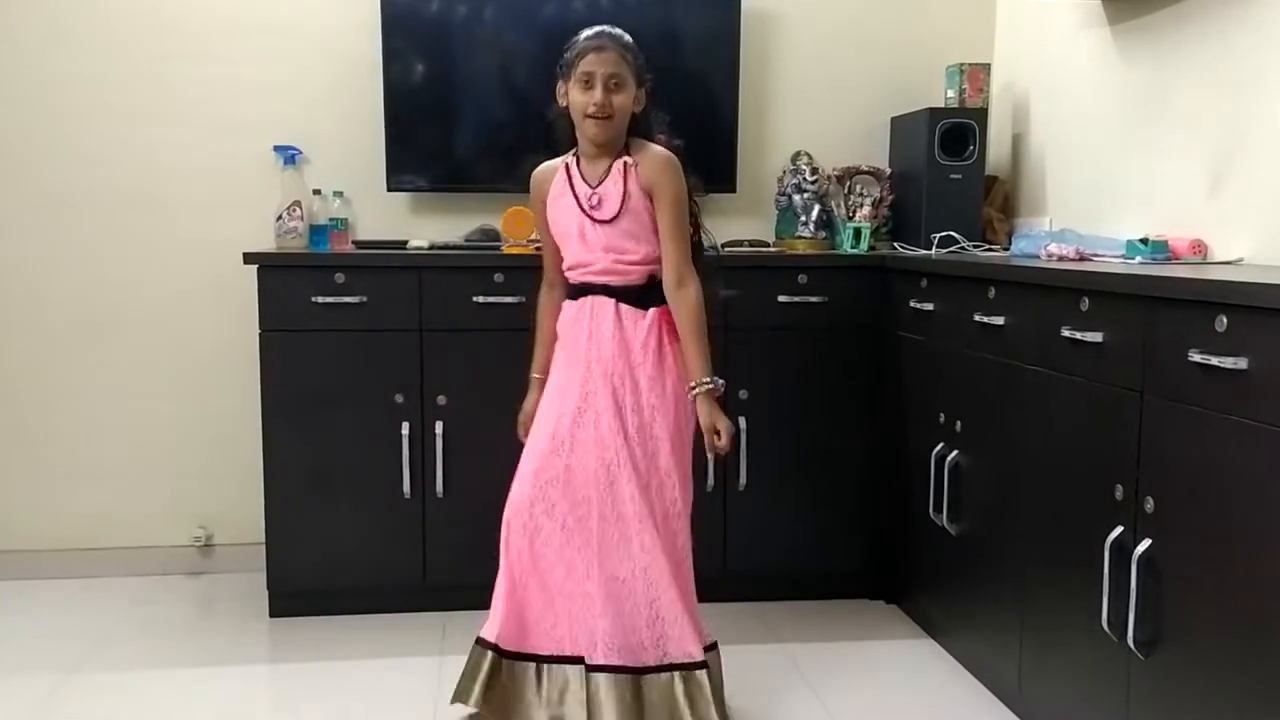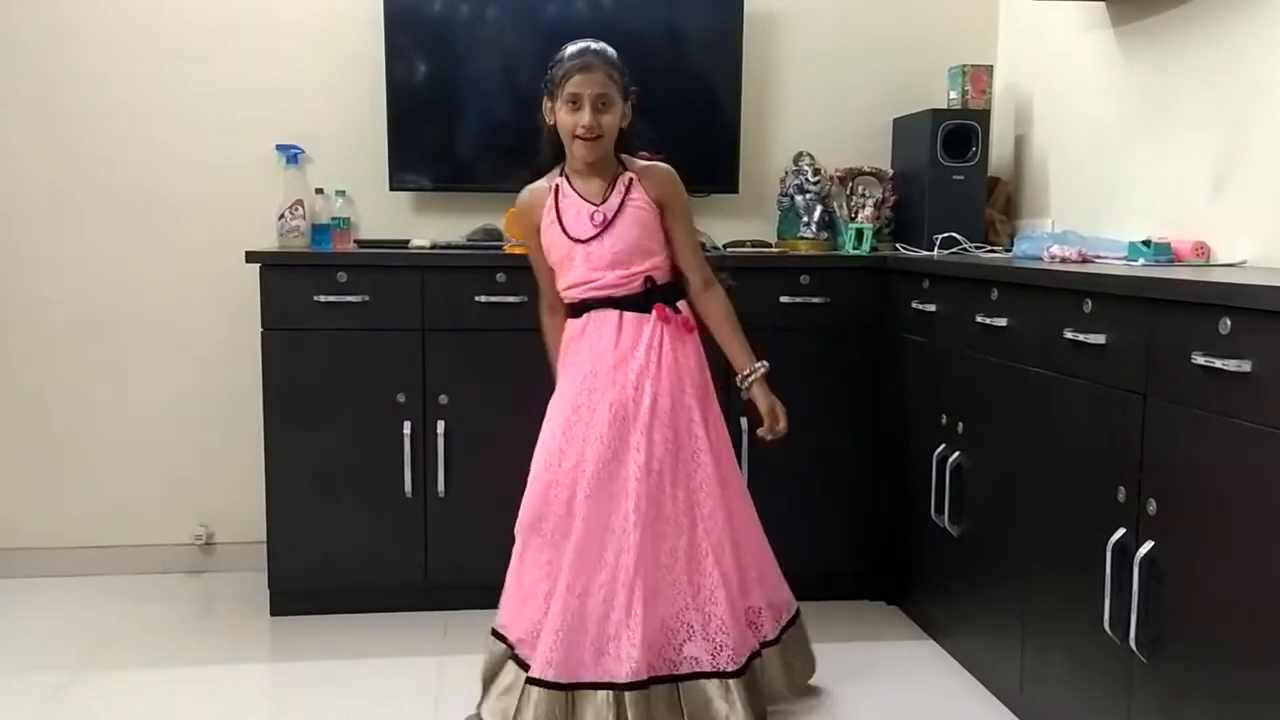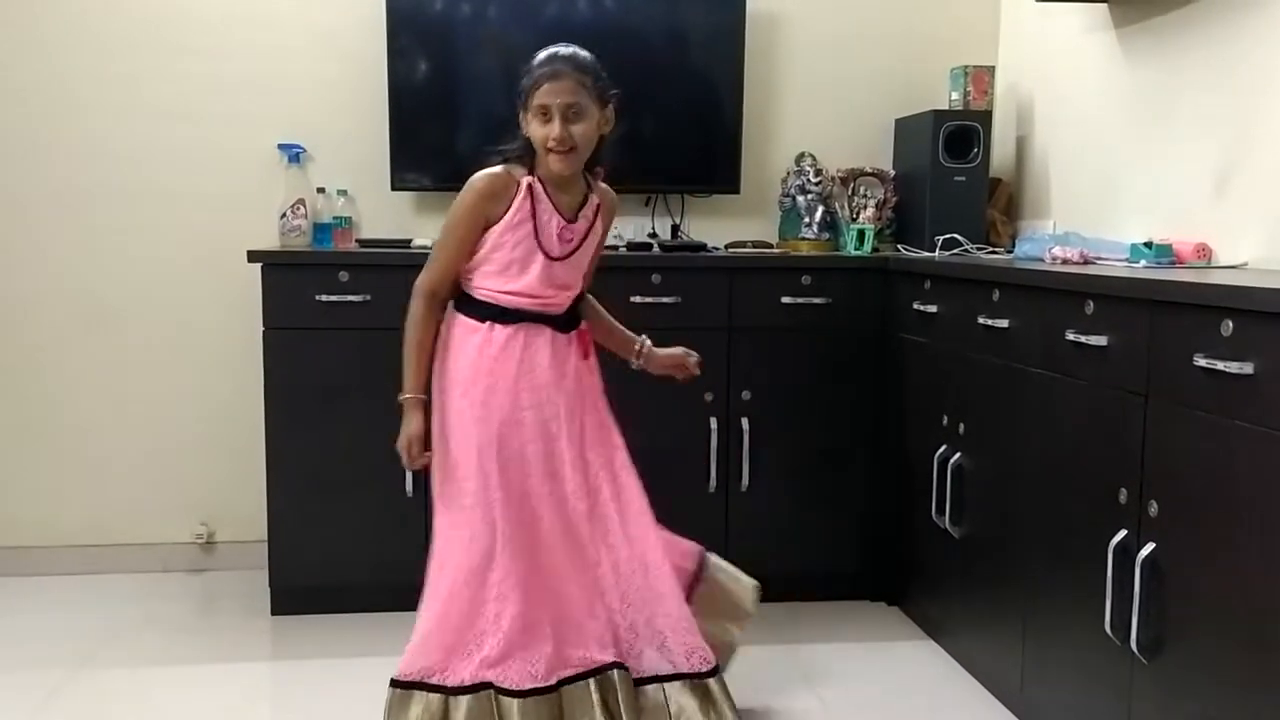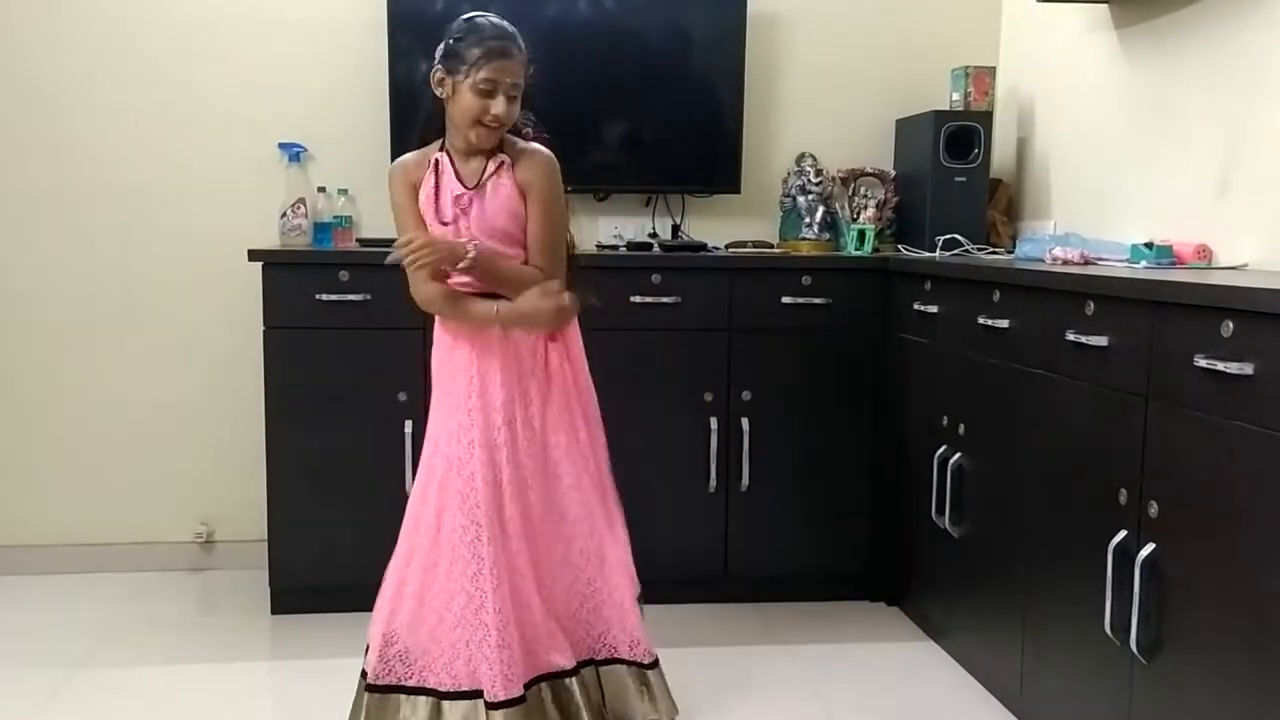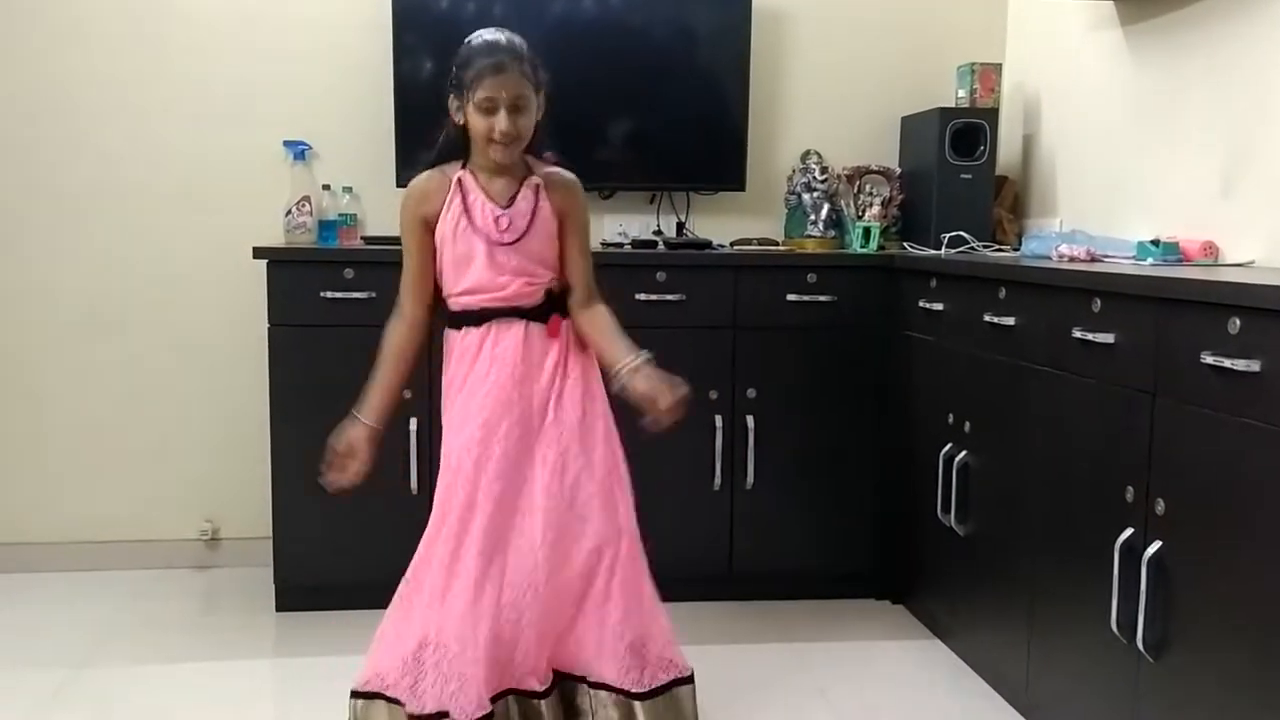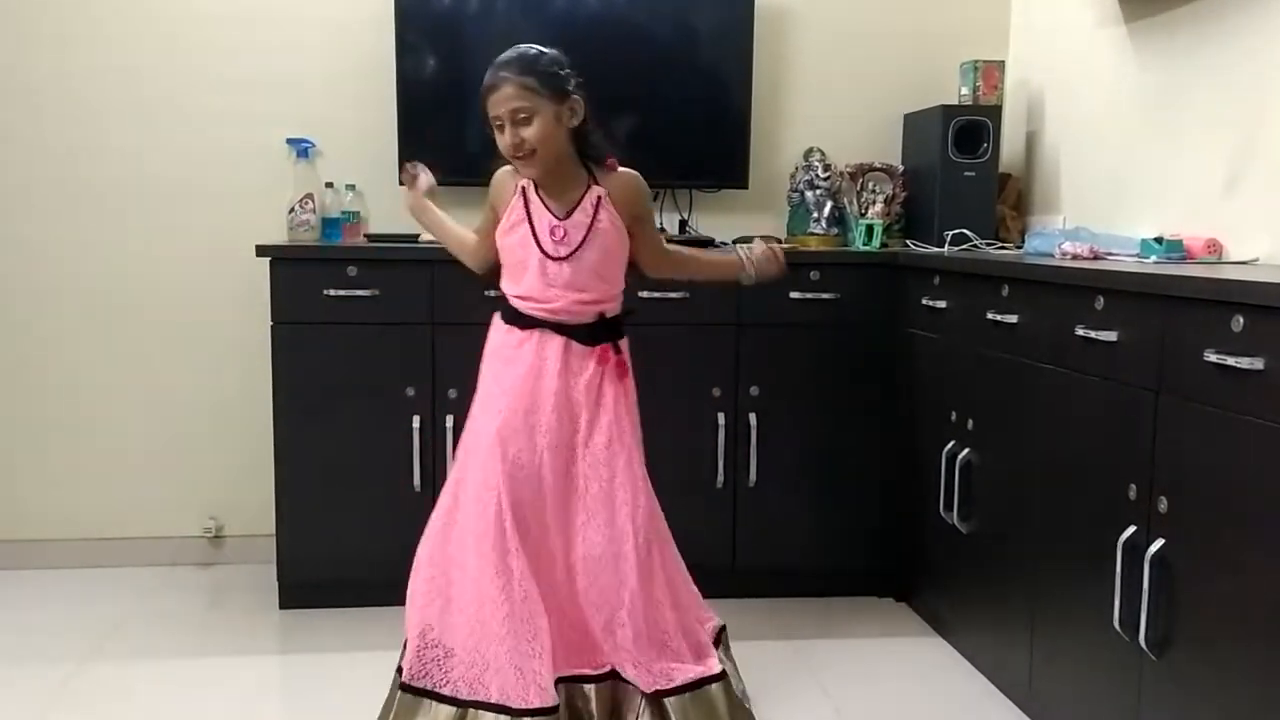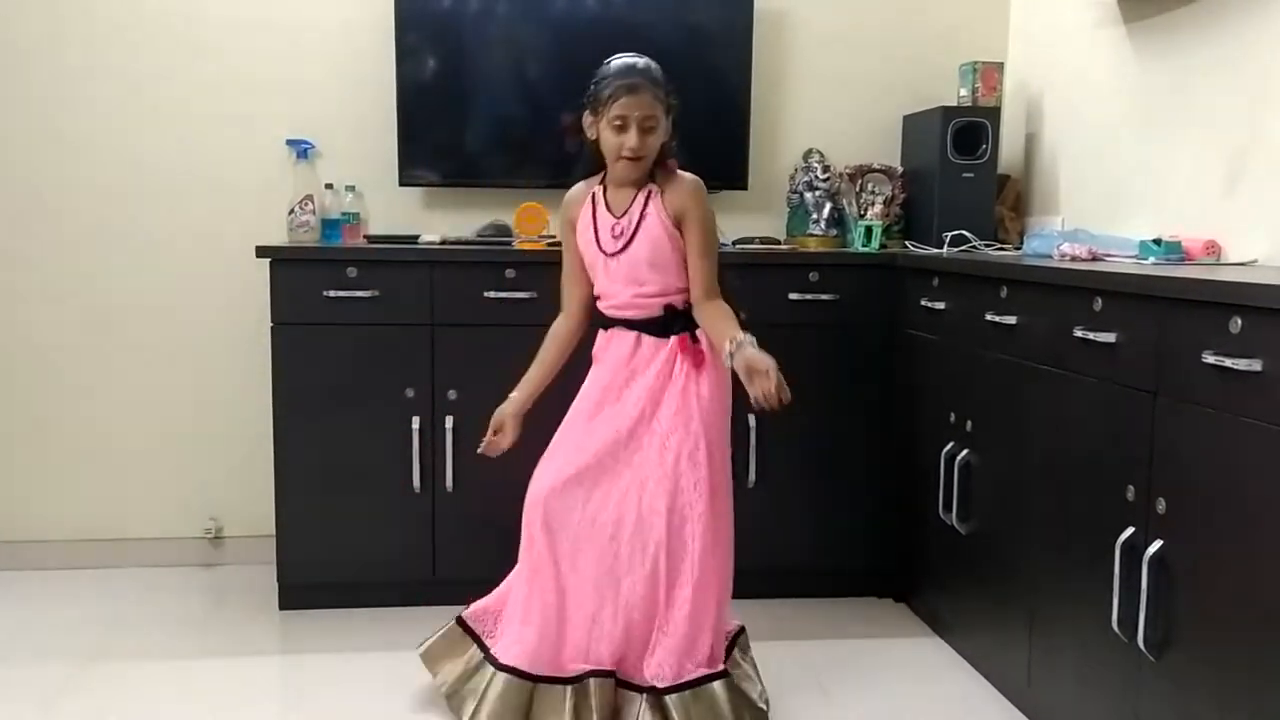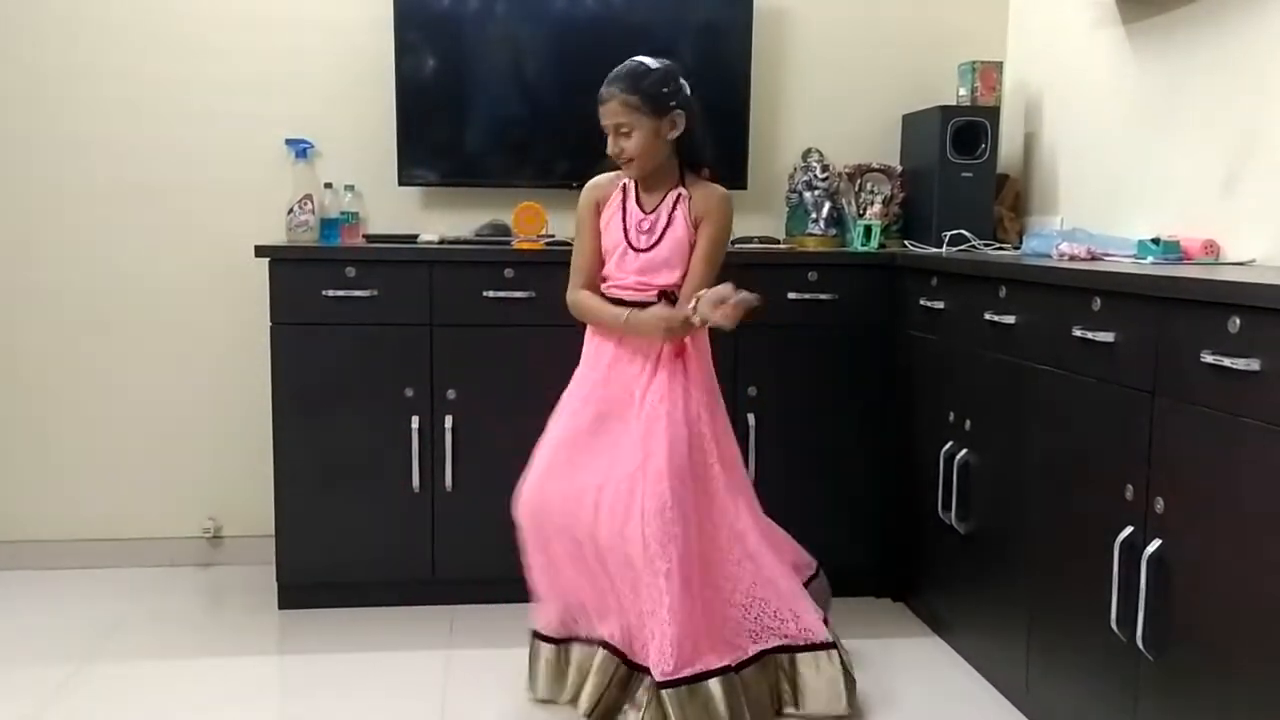
dt=0.4s
person 1, frame 1
left shoulder: (656, 166)
right shoulder: (547, 180)
left elbow: (681, 280)
left wrist: (704, 390)
right wrist: (538, 383)
left hip: (647, 352)
right hip: (581, 357)
left knee: (643, 515)
right knee: (549, 508)
person 1, frame 2
left shoulder: (658, 183)
right shoulder: (536, 201)
left elbow: (701, 284)
right elbow: (555, 311)
left wrist: (753, 378)
right wrist: (567, 393)
left hip: (661, 361)
right hip: (587, 371)
left knee: (672, 519)
right knee: (563, 519)
person 1, frame 3
left shoulder: (601, 202)
right shoulder: (491, 188)
right elbow: (430, 292)
left wrist: (644, 352)
right wrist: (415, 403)
left hip: (563, 377)
right hip: (481, 376)
left knee: (606, 527)
right knee: (489, 541)
person 1, frame 4
left shoulder: (535, 165)
right shoulder: (410, 173)
left elbow: (547, 284)
right elbow: (429, 292)
left wrist: (464, 254)
right wrist: (517, 307)
left hip: (545, 367)
right hip: (469, 369)
left knee: (565, 522)
right knee: (470, 526)
person 1, frame 5
left shoulder: (561, 189)
right shoulder: (429, 193)
left elbow: (585, 301)
right elbow: (411, 315)
left wrist: (635, 371)
right wrist: (367, 420)
left hip: (560, 370)
right hip: (479, 374)
left knee: (583, 529)
right knee: (476, 539)
person 1, frame 6
left shoulder: (622, 187)
right shoulder: (505, 187)
left elbow: (657, 258)
left wrist: (745, 265)
right wrist: (425, 210)
left hip: (597, 377)
right hip: (517, 374)
left knee: (616, 529)
right knee: (494, 525)
person 1, frame 7
left shoulder: (684, 193)
right shoulder: (579, 201)
left elbow: (707, 299)
right elbow: (573, 311)
left wrist: (748, 357)
right wrist: (522, 395)
left hip: (684, 370)
right hip: (615, 368)
left knee: (676, 523)
right knee: (561, 504)
right ankle: (561, 665)
person 1, frame 8
left shoulder: (709, 200)
right shoulder: (598, 193)
left elbow: (693, 297)
right elbow: (579, 290)
left wrist: (715, 306)
right wrist: (622, 323)
left hip: (673, 364)
right hip: (607, 356)
left knee: (681, 511)
right knee: (554, 500)
left ankle: (686, 659)
right ankle: (603, 655)
